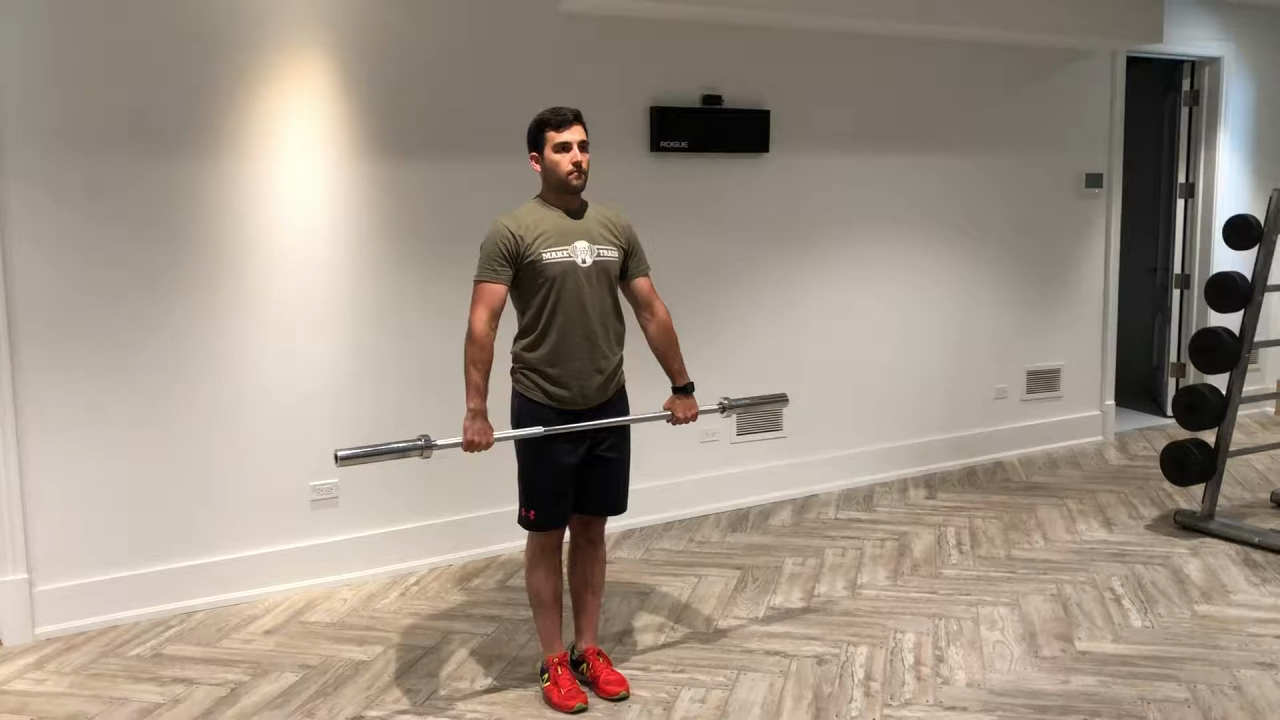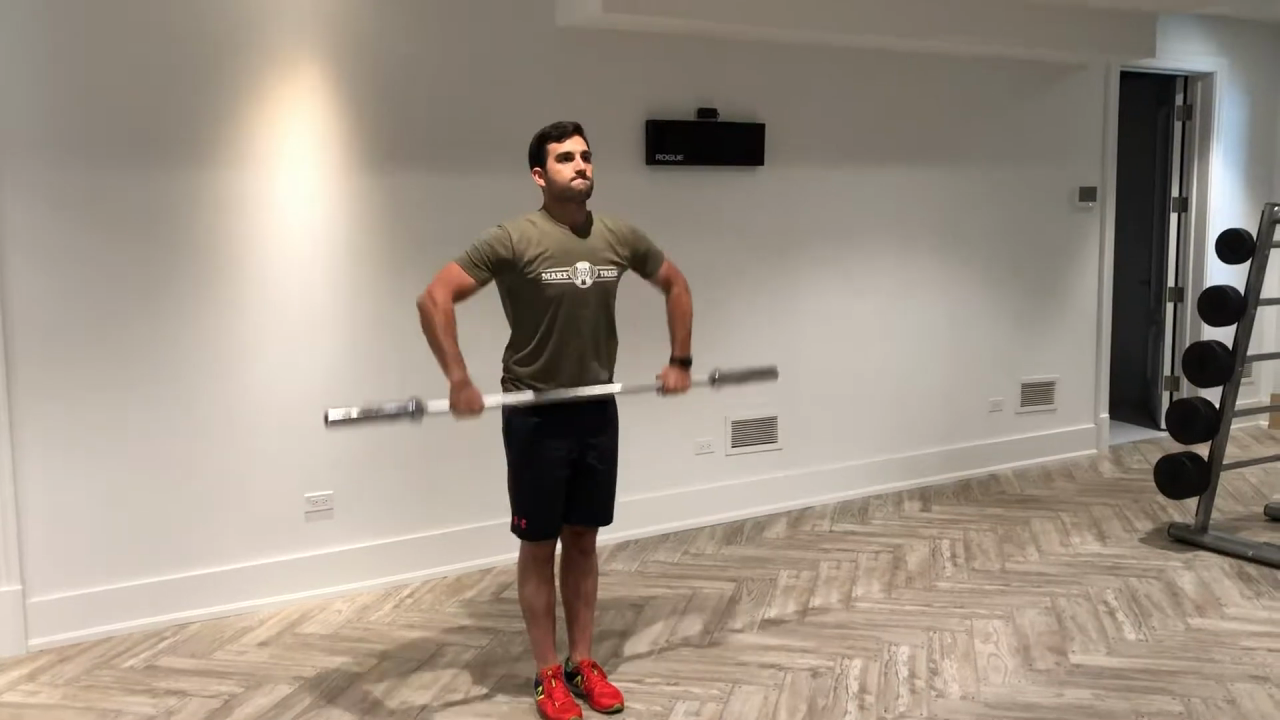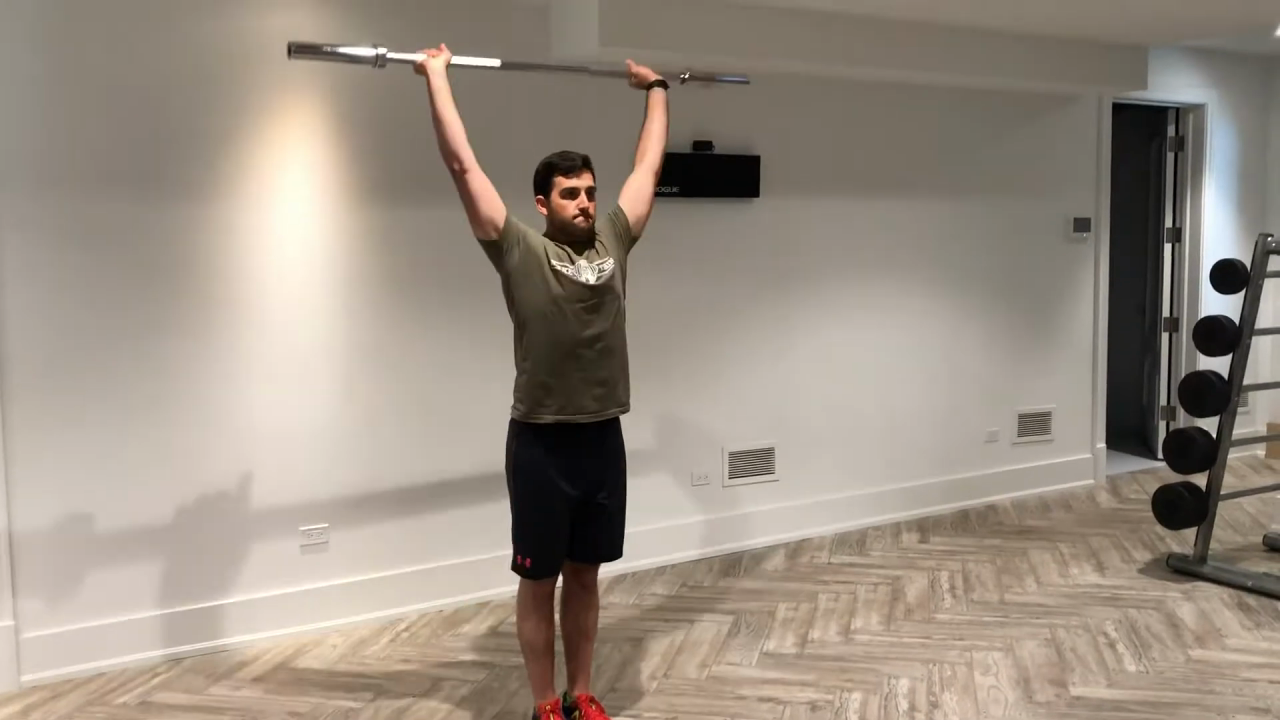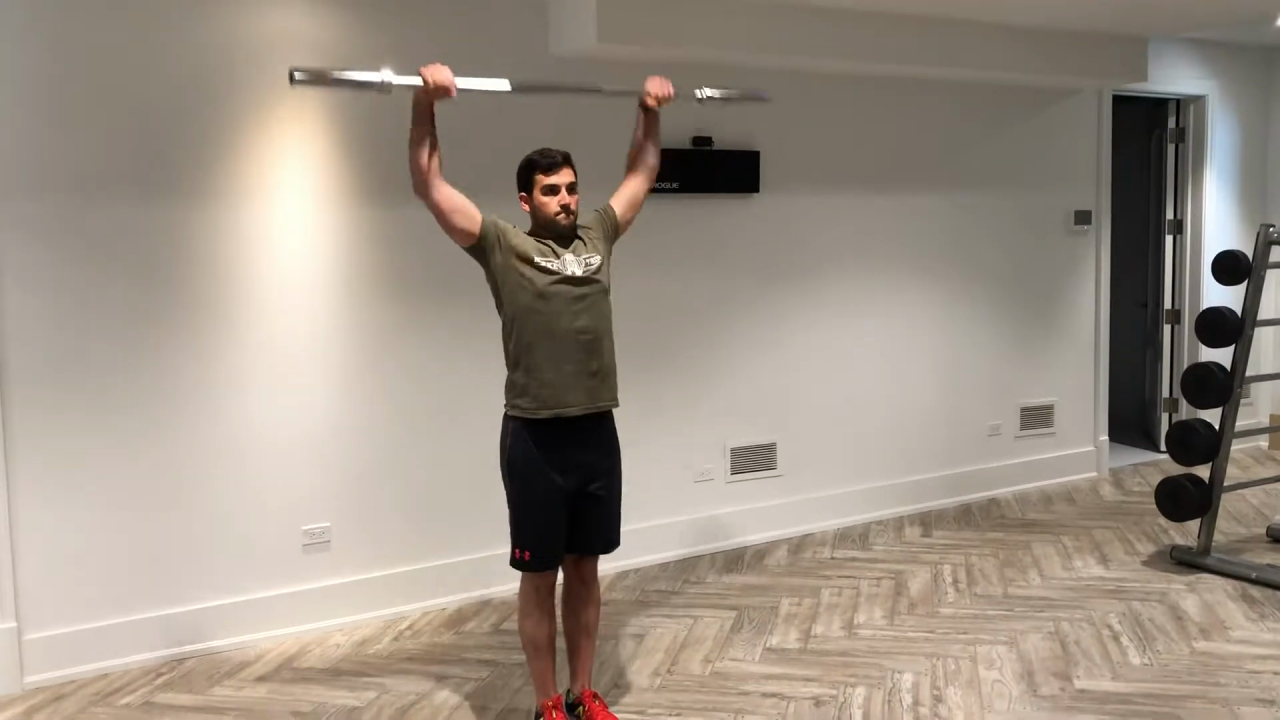
dt=0.7s
person 1, frame 1
left shoulder: (617, 226)
right shoulder: (512, 230)
left elbow: (651, 310)
right elbow: (483, 322)
left wrist: (681, 386)
right wrist: (476, 409)
left hip: (608, 405)
right hip: (544, 410)
left knee: (592, 529)
right knee: (547, 535)
left ankle: (589, 649)
right ankle: (554, 662)
person 1, frame 2
left shoulder: (620, 236)
right shoulder: (513, 240)
left elbow: (674, 283)
right elbow: (434, 296)
left wrist: (680, 359)
right wrist: (458, 379)
left hip: (597, 412)
right hip: (533, 417)
left knee: (583, 539)
right knee: (539, 545)
left ankle: (583, 662)
person 1, frame 3
left shoulder: (614, 240)
right shoulder: (518, 249)
left elbow: (649, 165)
right elbow: (462, 164)
left wrist: (654, 89)
right wrist: (437, 76)
left hip: (603, 438)
right hip: (541, 443)
left knee: (585, 575)
right knee: (540, 580)
person 1, frame 4
left shoulder: (596, 235)
right shoulder: (502, 246)
left elbow: (640, 174)
right elbow: (427, 185)
left wrist: (650, 110)
right wrist: (427, 103)
left hip: (597, 432)
right hip: (535, 437)
left knee: (584, 569)
right knee: (540, 575)
